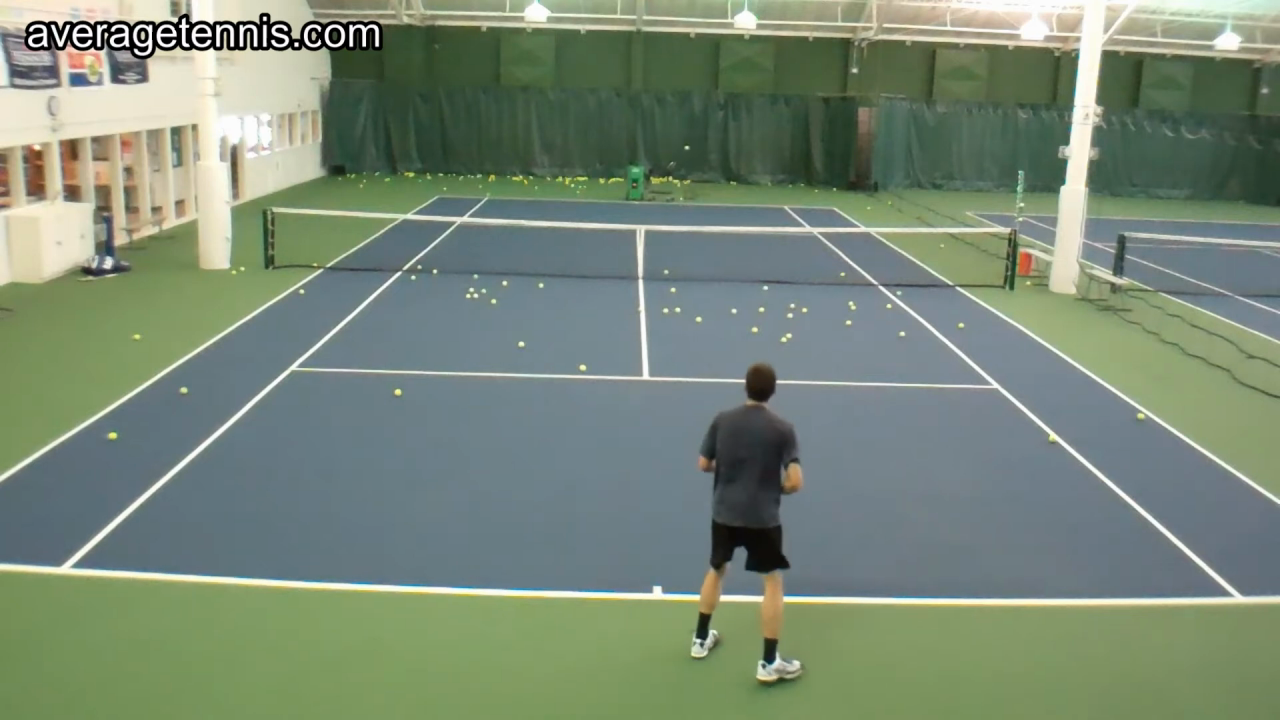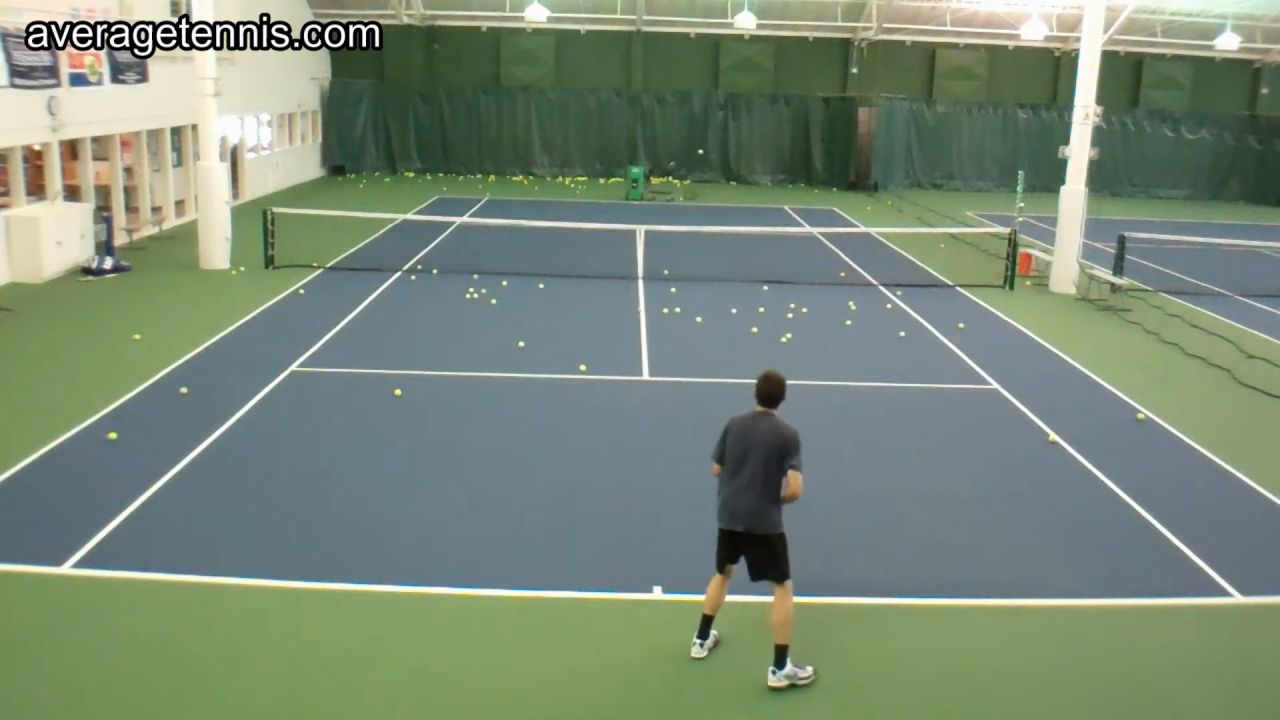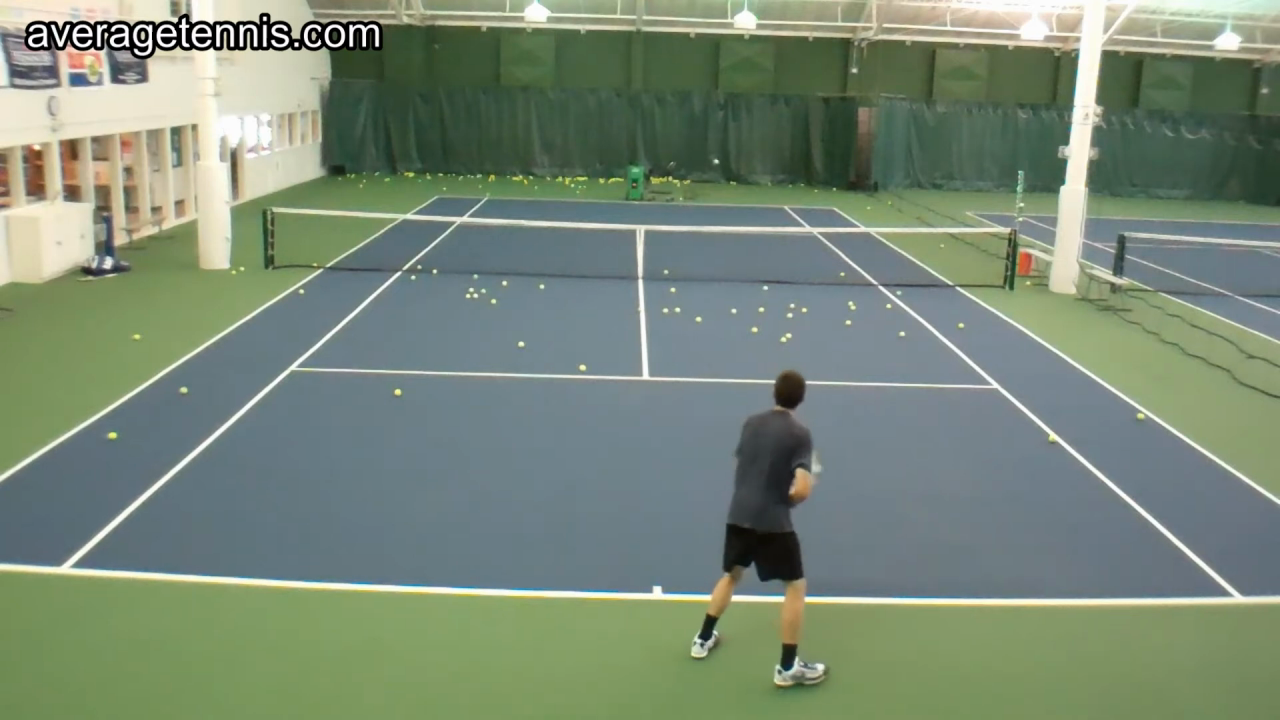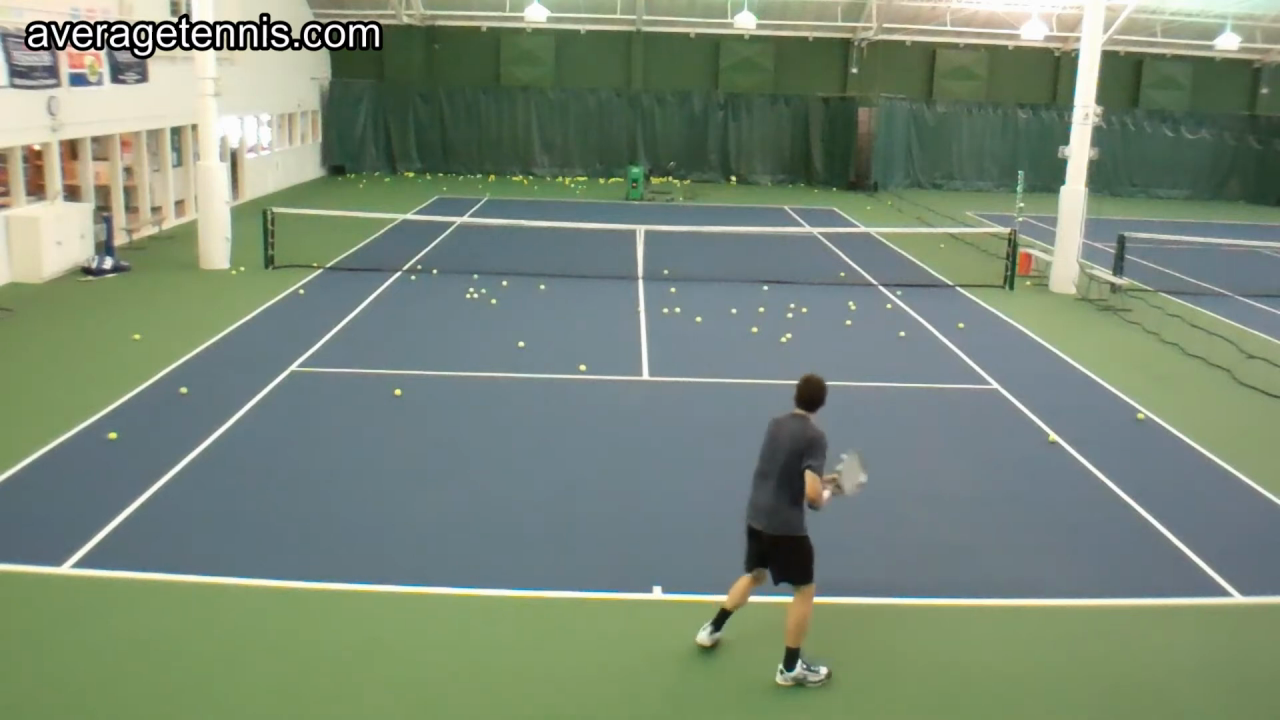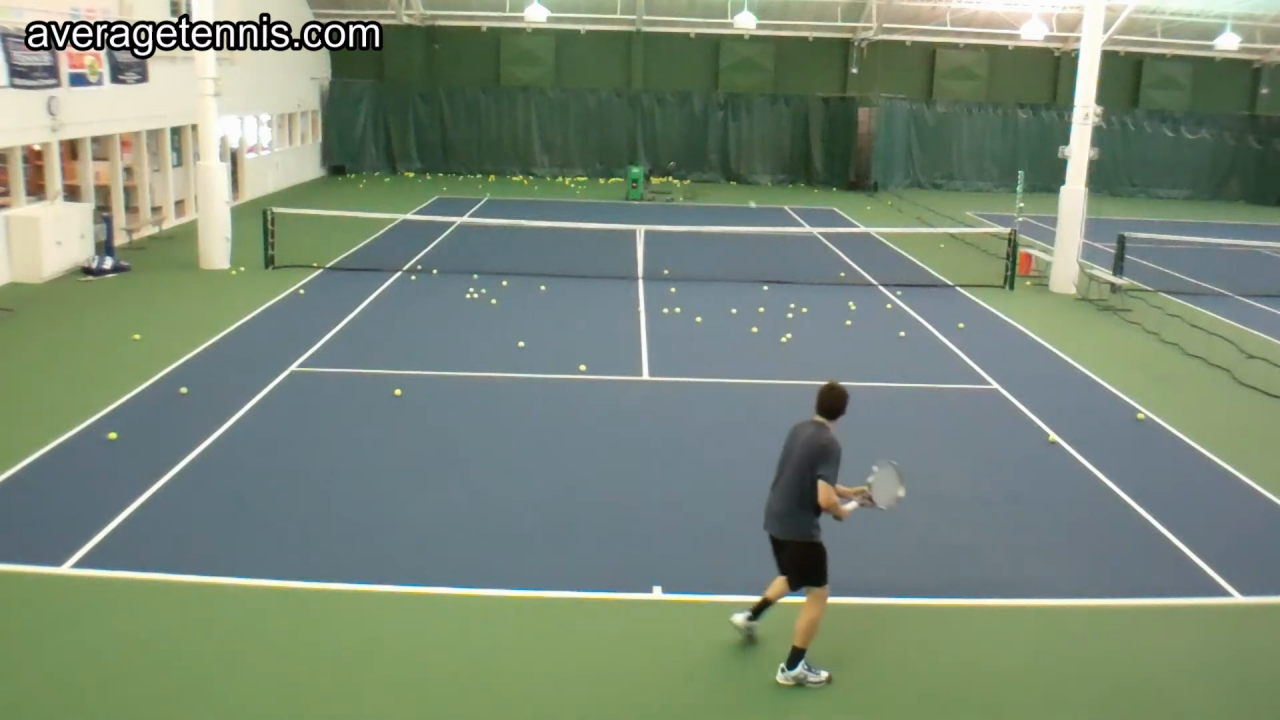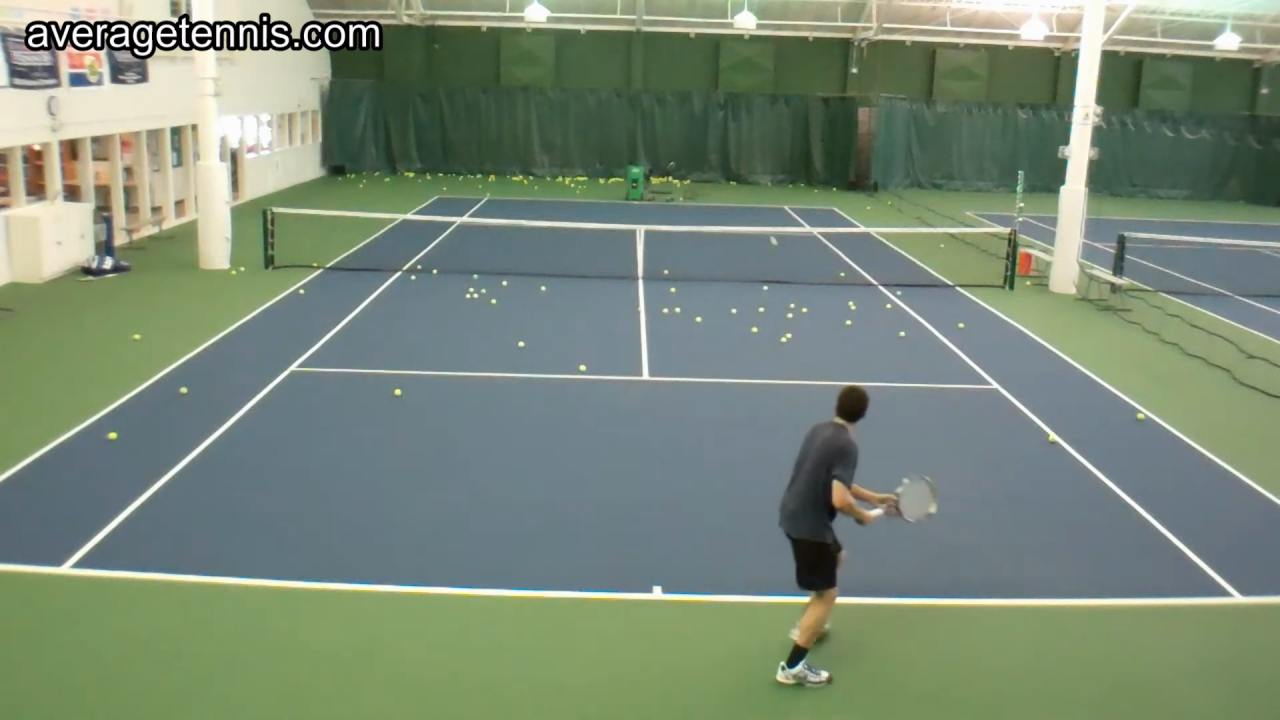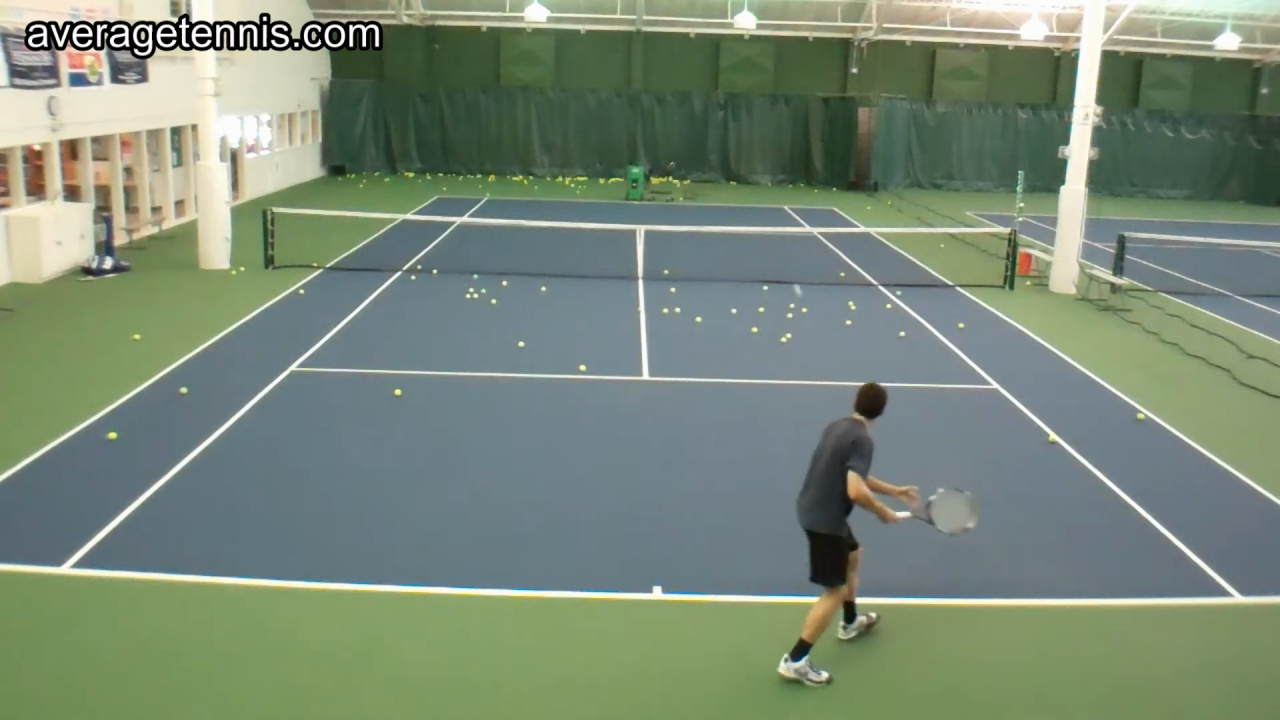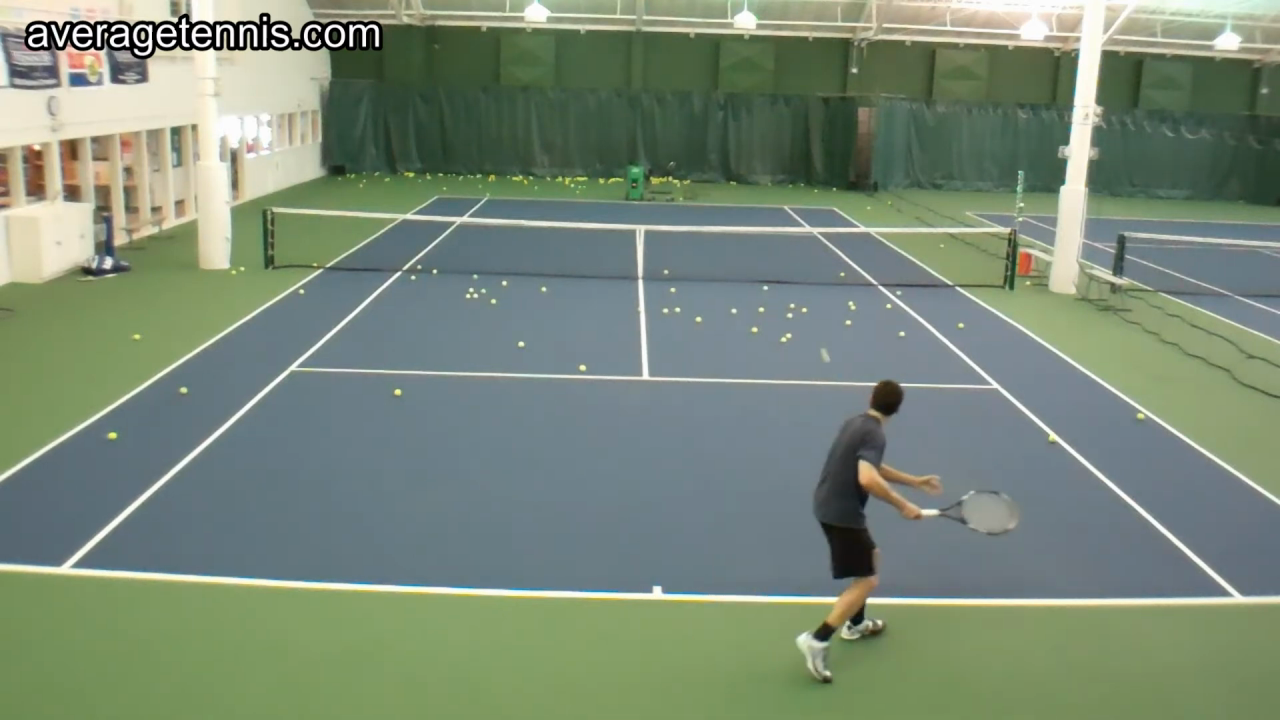
dt=0.1s
person 1, frame 1
left shoulder: (722, 420)
right shoulder: (782, 429)
left elbow: (704, 465)
right elbow: (794, 482)
right wrist: (772, 487)
left hip: (725, 511)
right hip: (763, 516)
left knee: (716, 570)
right knee: (773, 582)
left ankle: (701, 639)
right ankle: (769, 662)
person 1, frame 2
left shoulder: (734, 424)
right shoulder: (787, 435)
left elbow: (716, 470)
right elbow: (793, 490)
right wrist: (775, 498)
left hip: (729, 516)
right hip: (763, 523)
left knee: (723, 574)
right knee: (783, 589)
left ankle: (702, 639)
right ankle: (780, 668)
person 1, frame 3
left shoulder: (752, 423)
right shoulder: (799, 434)
right elbow: (802, 489)
right wrist: (786, 498)
left hip: (739, 515)
right hip: (773, 521)
left knee: (732, 574)
right knee: (796, 587)
left ankle: (703, 639)
right ankle: (788, 667)
person 1, frame 4
left shoulder: (777, 423)
right shoulder: (814, 437)
right elbow: (811, 490)
left wrist: (820, 482)
right wrist: (818, 500)
left hip: (757, 515)
right hip: (784, 524)
left knee: (755, 575)
right knee: (805, 591)
left ankle: (711, 630)
right ankle: (791, 667)
person 1, frame 5
left shoulder: (798, 430)
right shoulder: (829, 444)
right elbow: (825, 499)
left wrist: (850, 492)
right wrist: (841, 511)
left hip: (776, 518)
right hip: (799, 527)
left knee: (793, 576)
right knee: (818, 594)
left ankle: (749, 617)
right ankle: (792, 668)
person 1, frame 6
left shoulder: (818, 431)
right shoulder: (846, 445)
right elbow: (840, 499)
left wrist: (874, 497)
right wrist: (861, 515)
left hip: (793, 515)
right hip: (810, 526)
left knee: (835, 558)
right knee: (825, 594)
left ankle: (806, 627)
right ankle: (792, 667)
person 1, frame 7
left shoulder: (837, 426)
right shoulder: (862, 440)
right elbow: (856, 490)
left wrist: (896, 491)
right wrist: (883, 512)
left hip: (812, 510)
right hip: (826, 519)
left knee: (853, 556)
right knee: (836, 590)
left ankle: (850, 622)
right ankle: (795, 661)
person 1, frame 8
left shoulder: (856, 423)
right shoulder: (874, 434)
right elbow: (867, 478)
left wrist: (917, 481)
right wrist: (903, 505)
left hip: (829, 507)
right hip: (842, 514)
left knee: (871, 556)
right knee: (866, 581)
left ankle: (856, 624)
right ankle: (816, 641)
